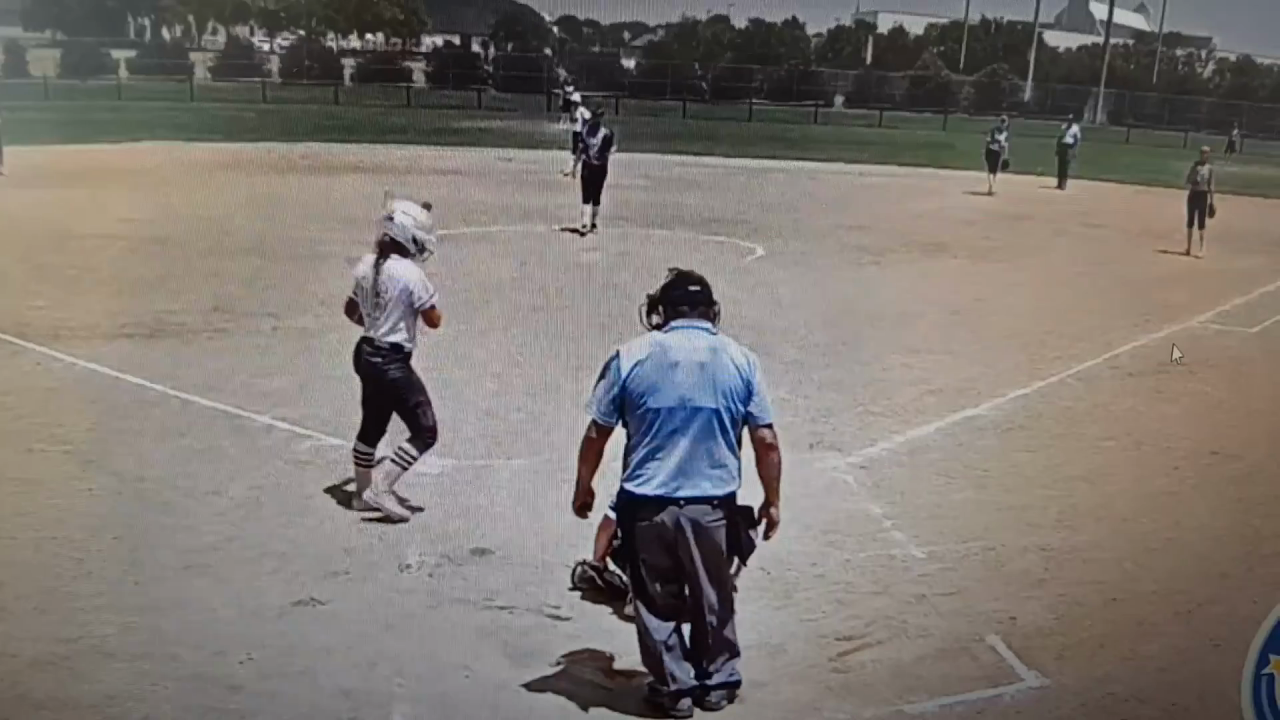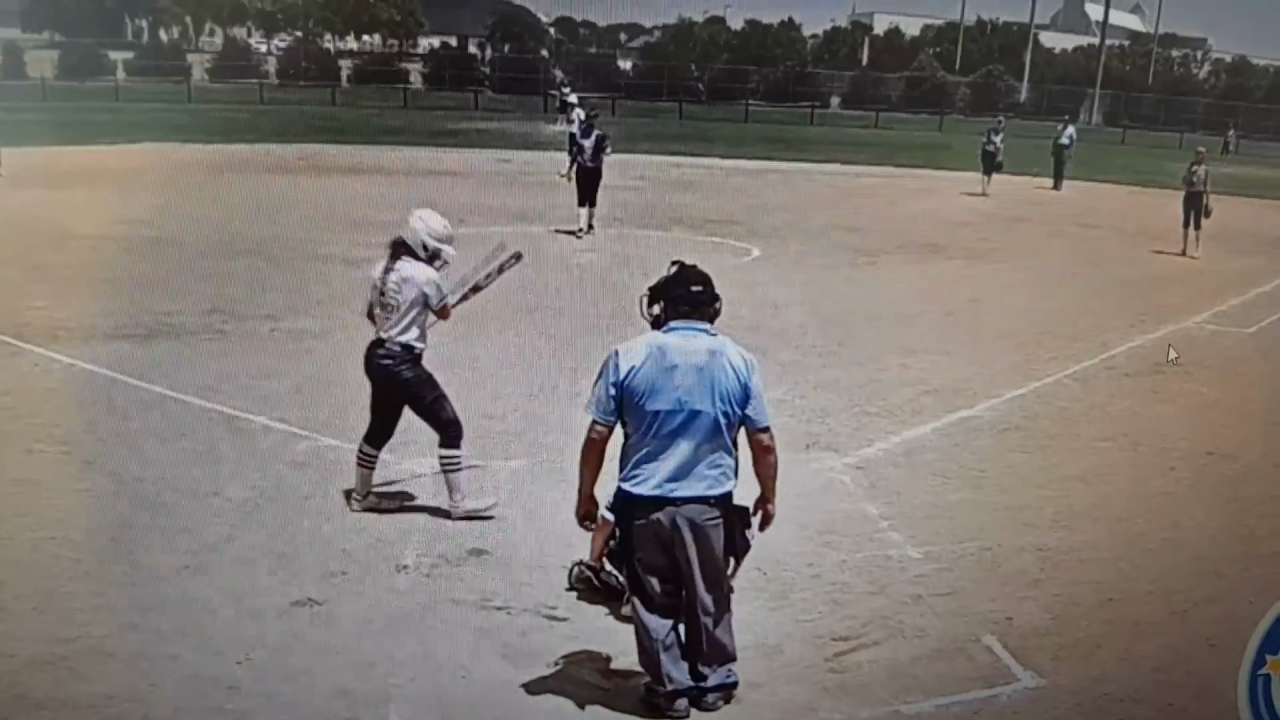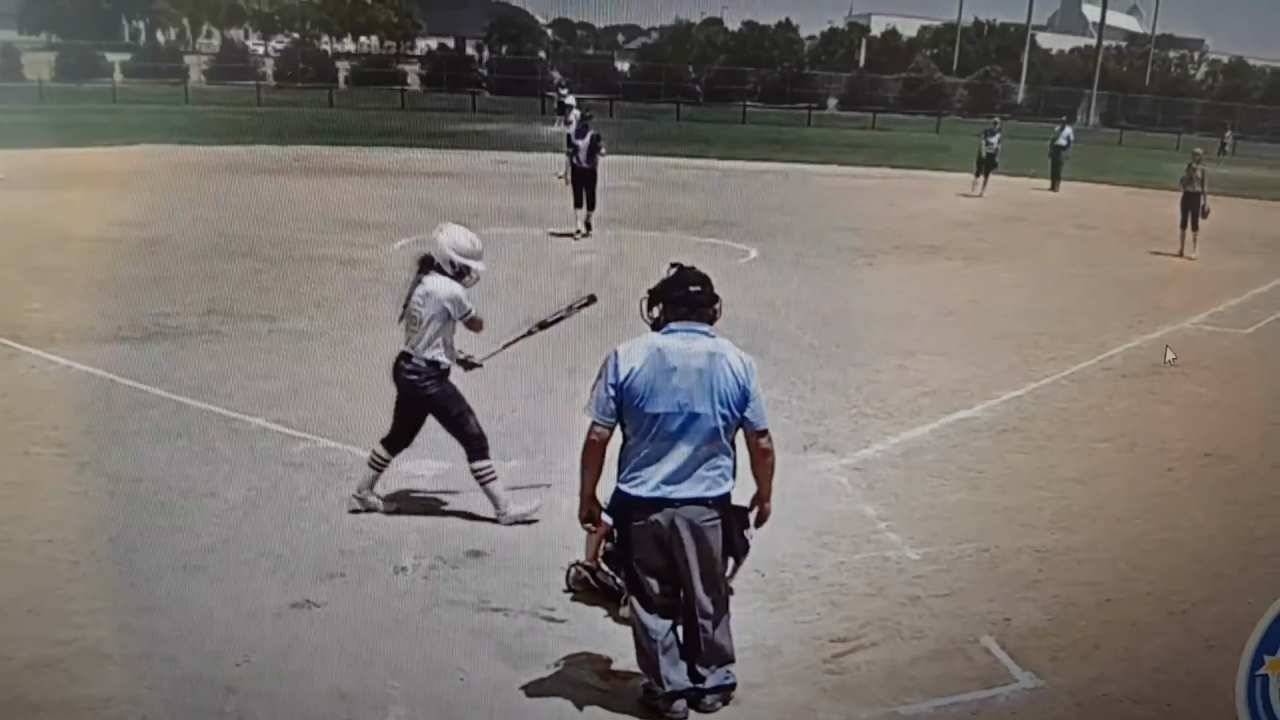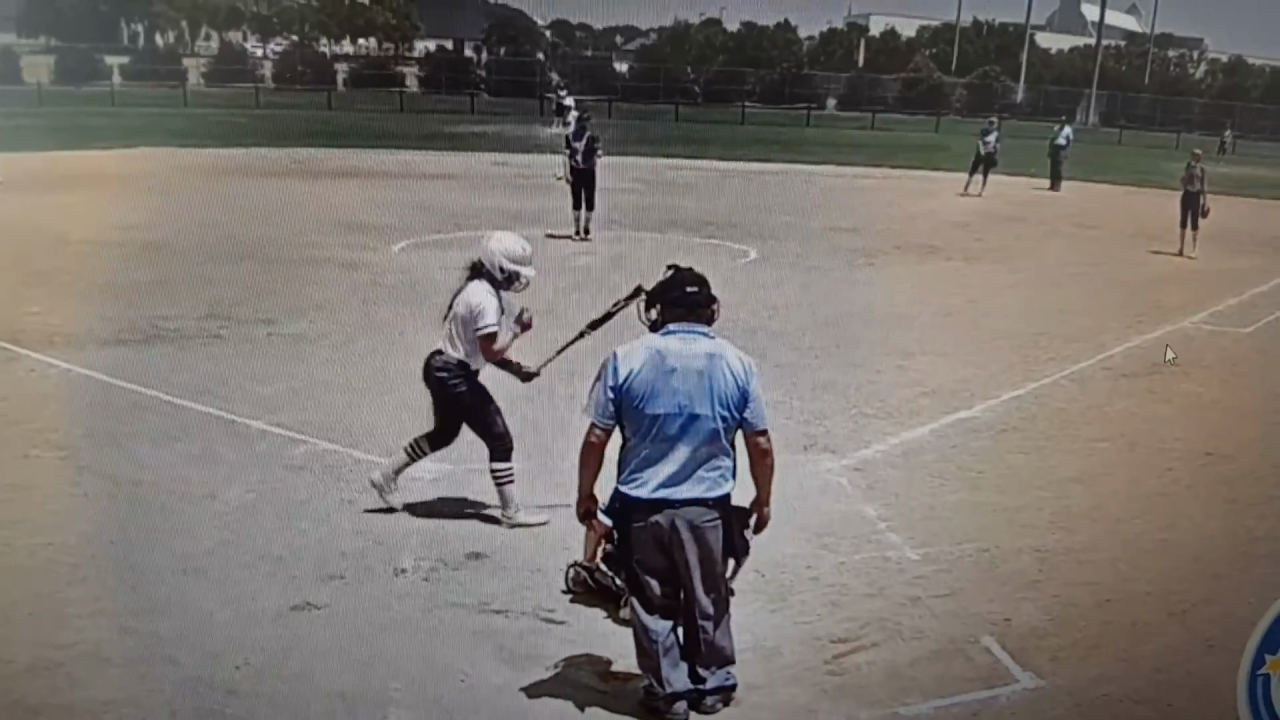
dt=0.2s
person 1, frame 1
left shoulder: (631, 355)
right shoulder: (740, 359)
left elbow: (596, 434)
right elbow: (766, 441)
left wrist: (583, 487)
right wrist: (772, 500)
left hip: (646, 503)
right hip: (712, 503)
left knee: (657, 602)
right knee: (713, 600)
right ankle: (717, 682)
person 1, frame 2
left shoulder: (629, 356)
right shoulder: (738, 361)
left elbow: (597, 435)
right elbow: (763, 443)
left wrist: (586, 494)
right wrist: (768, 496)
left hip: (643, 504)
right hip: (709, 504)
left knee: (655, 602)
right knee: (709, 599)
right ankle: (713, 683)
person 1, frame 3
left shoulder: (627, 357)
right shoulder: (737, 362)
left elbow: (598, 437)
right elbow: (761, 444)
left wrist: (588, 497)
right wrist: (764, 494)
left hip: (641, 505)
right hip: (707, 506)
left knee: (653, 603)
right knee: (707, 601)
right ankle: (711, 683)
person 1, frame 4
left shoulder: (626, 359)
right shoulder: (736, 363)
left elbow: (596, 437)
right elbow: (760, 445)
left wrist: (585, 494)
right wrist: (763, 498)
left hip: (641, 506)
right hip: (707, 506)
left knee: (653, 604)
right knee: (708, 601)
person 2, frame 1
left shoulder: (366, 265)
right shoulder: (411, 274)
left elbow: (351, 310)
right elbow: (434, 321)
right wrist: (427, 299)
left hip: (367, 354)
right hip: (392, 361)
left knee: (372, 426)
right knee: (425, 431)
left ankle: (363, 493)
right ankle: (381, 490)
person 2, frame 2
left shoulder: (384, 268)
right shoulder: (424, 275)
right elbow: (445, 314)
left hip: (378, 357)
right hip: (402, 364)
left knee: (379, 428)
right knee: (450, 428)
left ankle: (361, 495)
right ankle: (458, 500)
person 2, frame 3
left shoulder: (420, 283)
right shoulder: (448, 290)
right elbow: (477, 326)
left wrist: (455, 355)
left hip: (407, 370)
right hip: (428, 378)
left knee: (400, 435)
right knee: (475, 440)
left ankle: (363, 494)
right ankle: (504, 508)
person 2, frame 4
left shoulder: (485, 290)
right shoulder: (485, 298)
left elbow: (483, 347)
right elbow: (494, 351)
left wrist: (514, 367)
right wrist: (516, 329)
left hip: (440, 370)
right hip: (456, 377)
left knee: (444, 433)
right knee: (500, 440)
left ankle: (387, 477)
right ankle: (512, 512)
